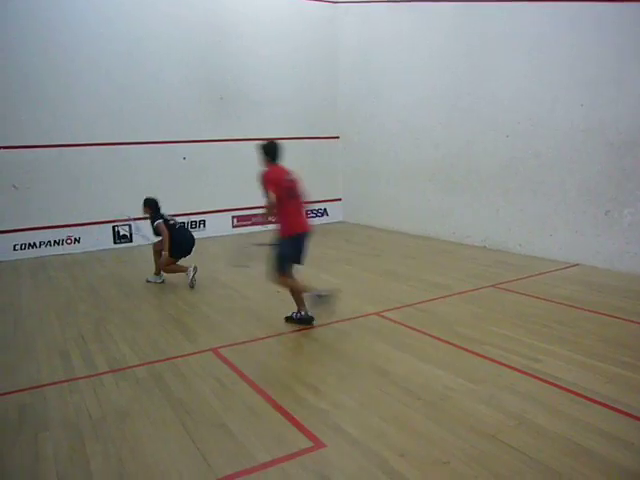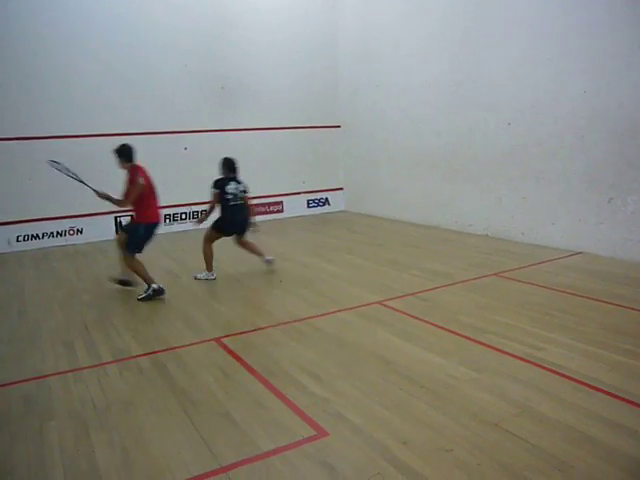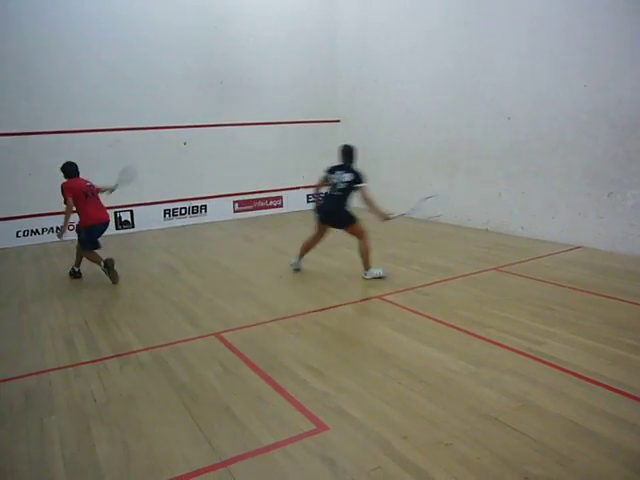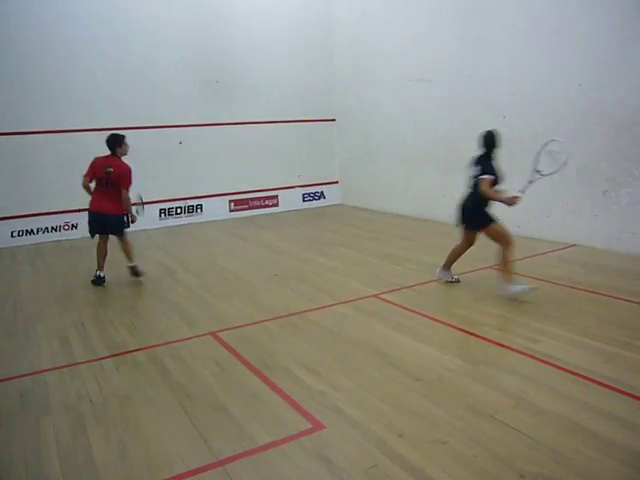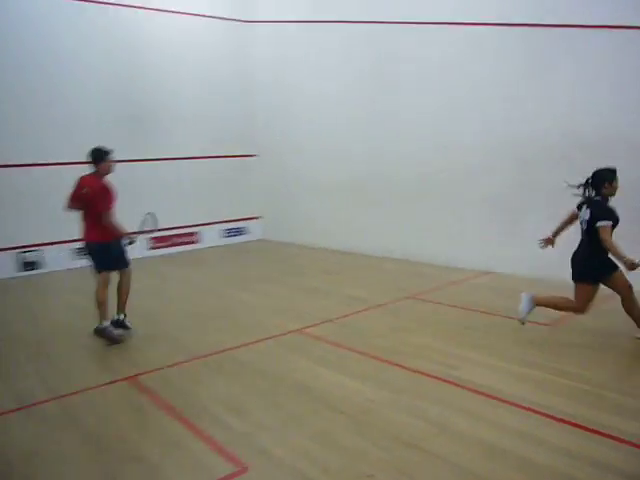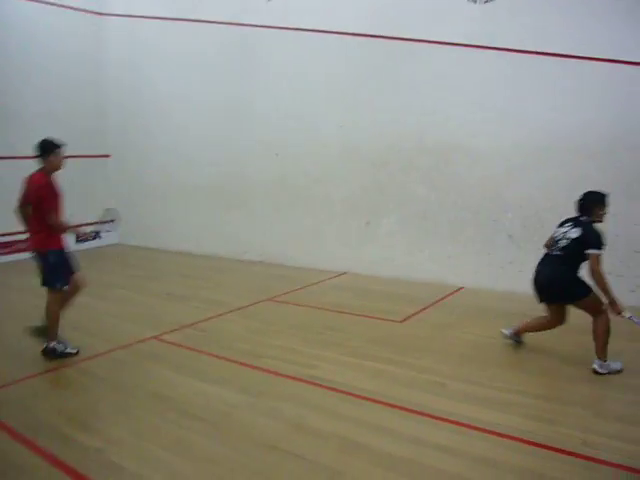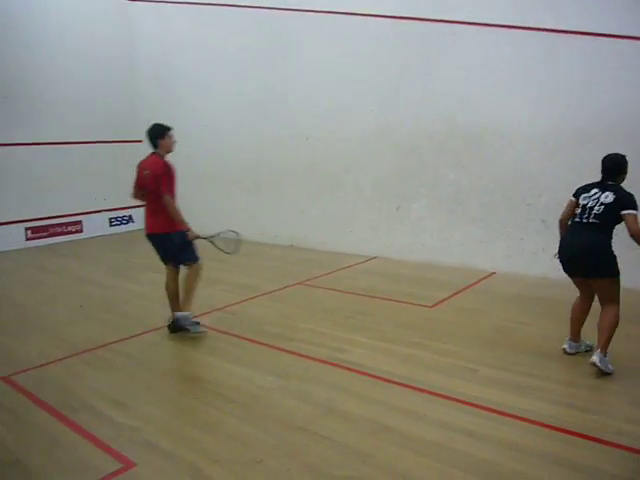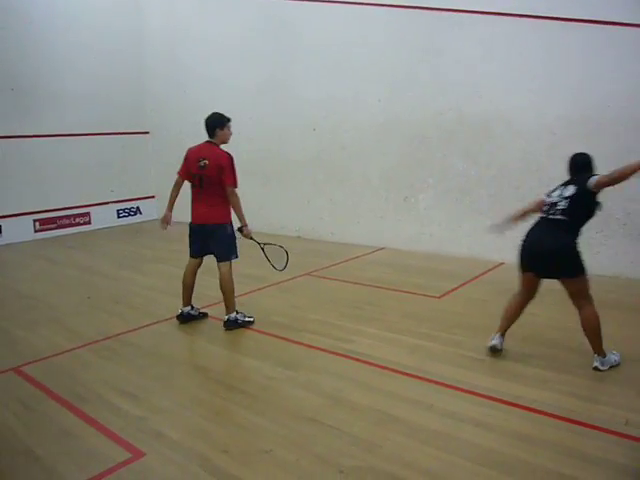
dt=0.5s
person 1, frame 1
left shoulder: (268, 175)
right shoulder: (288, 174)
left elbow: (272, 200)
right elbow: (301, 199)
left wrist: (268, 214)
left hip: (289, 231)
right hip: (302, 229)
left knee: (281, 278)
right knee: (286, 274)
left ankle: (319, 295)
right ankle: (302, 313)
person 1, frame 2
left shoulder: (136, 170)
right shoulder: (133, 173)
left elbow: (141, 183)
right elbow: (122, 202)
left wrist: (128, 202)
right wrist: (107, 197)
left hip: (147, 219)
right hip: (142, 219)
left knee: (128, 254)
right knee: (121, 238)
left ankle: (154, 287)
right ankle: (126, 277)
person 1, frame 3
left shoulder: (66, 185)
right shoulder: (87, 183)
left elbow: (70, 204)
right elbow: (100, 189)
left wrist: (64, 226)
right wrist: (108, 189)
left hip: (89, 222)
right hip: (104, 219)
left knee: (87, 250)
right knee: (83, 243)
left ankle: (104, 263)
right ankle: (76, 269)
person 1, frame 4
left shoulder: (97, 162)
right shoulder: (125, 168)
left elbow: (85, 183)
right elbow: (124, 195)
right wrist: (130, 213)
left hip: (96, 209)
right hip: (116, 211)
left knee: (103, 239)
right knee: (123, 238)
left ankle: (100, 273)
right ankle: (132, 265)
person 1, frame 5
left shoulder: (83, 181)
right shoulder: (101, 187)
left elbow: (71, 204)
right elbow: (106, 218)
right wrist: (123, 233)
left hip: (90, 239)
right hip: (105, 239)
left knee: (103, 279)
right knee: (125, 272)
left ankle: (103, 324)
right ankle: (120, 317)
person 1, frame 6
left shoulder: (34, 179)
right shoulder: (46, 183)
left elbow: (22, 208)
right elbow: (53, 220)
left wrist: (33, 230)
right wrist: (76, 230)
left hip: (43, 242)
right hip: (50, 245)
left knee: (76, 283)
right knee: (56, 293)
left ankle: (47, 328)
right ankle: (52, 344)
person 1, frame 7
left shoulder: (143, 165)
right shoulder: (164, 166)
left elbow: (138, 194)
right elbow: (169, 202)
right wrist: (186, 229)
left hip: (152, 228)
right hip: (169, 228)
left knee: (172, 269)
right knee: (194, 266)
left ankle: (177, 317)
right ankle: (183, 314)
person 1, frame 8
left shoulder: (192, 153)
right shoulder: (224, 158)
left elbow: (178, 183)
right elbow: (230, 193)
left wrist: (168, 210)
right wrist: (243, 224)
left hip: (197, 219)
right hip: (219, 221)
left knee: (194, 262)
right knee: (225, 265)
left ankle: (186, 309)
right ankle: (231, 315)
person 2, frame 1
left shoulder: (155, 218)
right shoulder: (160, 216)
left elbow: (165, 233)
left wrist: (166, 250)
left hip: (182, 242)
right hip: (187, 239)
left knee: (163, 267)
right knee: (156, 247)
left ankle: (188, 270)
right ankle: (157, 276)
person 2, frame 2
left shoulder: (219, 183)
right shoulder: (242, 184)
left elbow: (213, 204)
right elbow: (247, 204)
left wrist: (205, 217)
right wrist: (250, 219)
left hip: (229, 219)
right hip: (242, 219)
left knee: (207, 241)
right knee: (240, 240)
left ankle: (209, 272)
right ankle: (265, 258)
person 2, frame 3
left shoulder: (332, 170)
right shoulder: (356, 175)
left elbow: (318, 186)
right elbow: (366, 197)
left wrist: (317, 200)
right wrist: (380, 214)
left hip: (325, 207)
right hip: (337, 210)
left knee: (318, 235)
right knee: (363, 236)
left ankle: (297, 261)
right ankle: (368, 271)
person 2, frame 4
left shoulder: (480, 160)
right shoulder: (488, 166)
right elbow: (484, 190)
left wrist: (497, 192)
right wrist: (504, 200)
left hip: (470, 207)
right hip: (476, 210)
left knee: (467, 243)
right knee: (507, 242)
left ankle: (444, 272)
right ankle: (509, 285)
person 2, frame 5
left shoulder: (588, 203)
right shoulder: (604, 209)
left elbow: (568, 220)
right elbow: (606, 239)
left wrist: (553, 236)
right wrist: (625, 260)
left hip: (595, 259)
right hip: (589, 261)
right knee: (579, 307)
right ankle: (532, 300)
person 2, frame 6
left shoulder: (567, 223)
right shoulder: (593, 235)
left elbow: (548, 245)
right elbow: (595, 270)
right wrist: (611, 299)
left hip: (542, 275)
right hip: (563, 279)
left knee: (556, 318)
right knee: (600, 312)
left ankle: (514, 332)
right ankle: (602, 362)
person 2, frame 7
left shoulder: (584, 189)
left elbow: (563, 219)
left hip: (568, 245)
right hip: (596, 248)
left knee: (585, 294)
right knee: (610, 303)
left ankle: (573, 342)
right ankle: (600, 355)
person 2, frame 8
left shoulder: (558, 189)
right shoulder: (587, 186)
left elbow: (533, 207)
right elbow: (610, 178)
left wrist: (509, 221)
left hip: (532, 242)
right hip: (561, 247)
left knee: (524, 294)
right knee: (584, 304)
left ankle: (498, 338)
right ankle: (601, 357)
